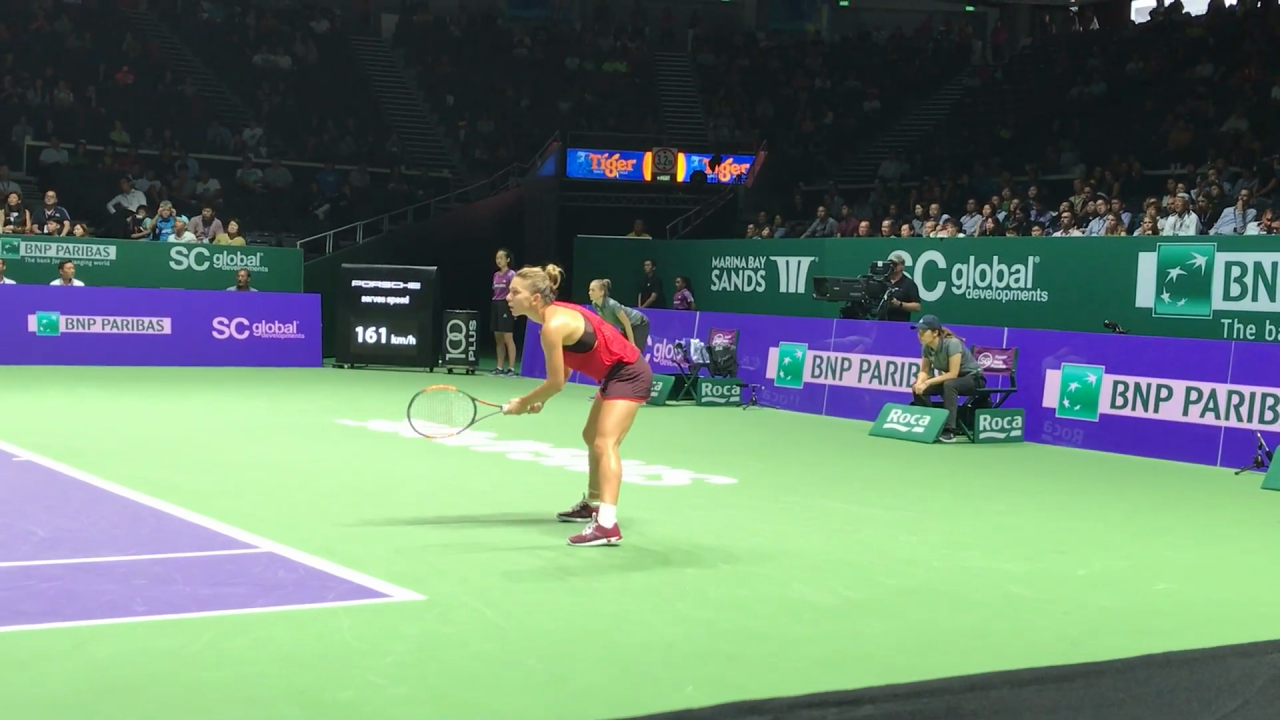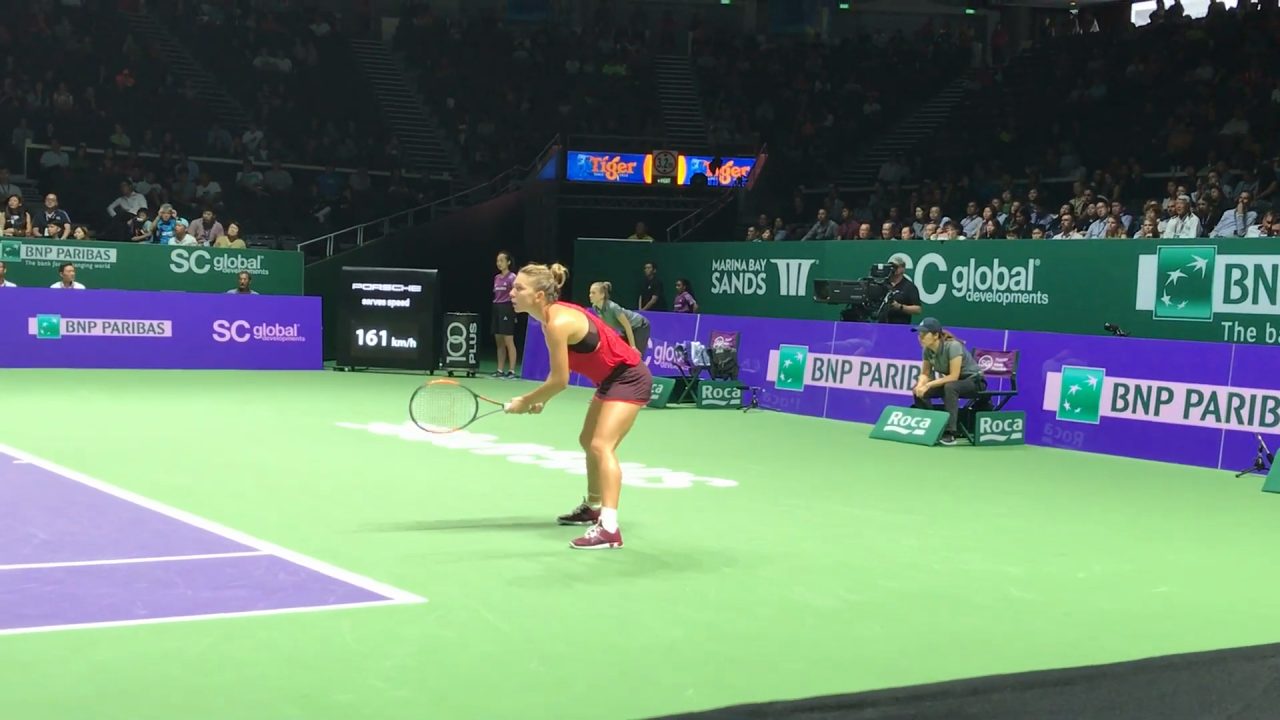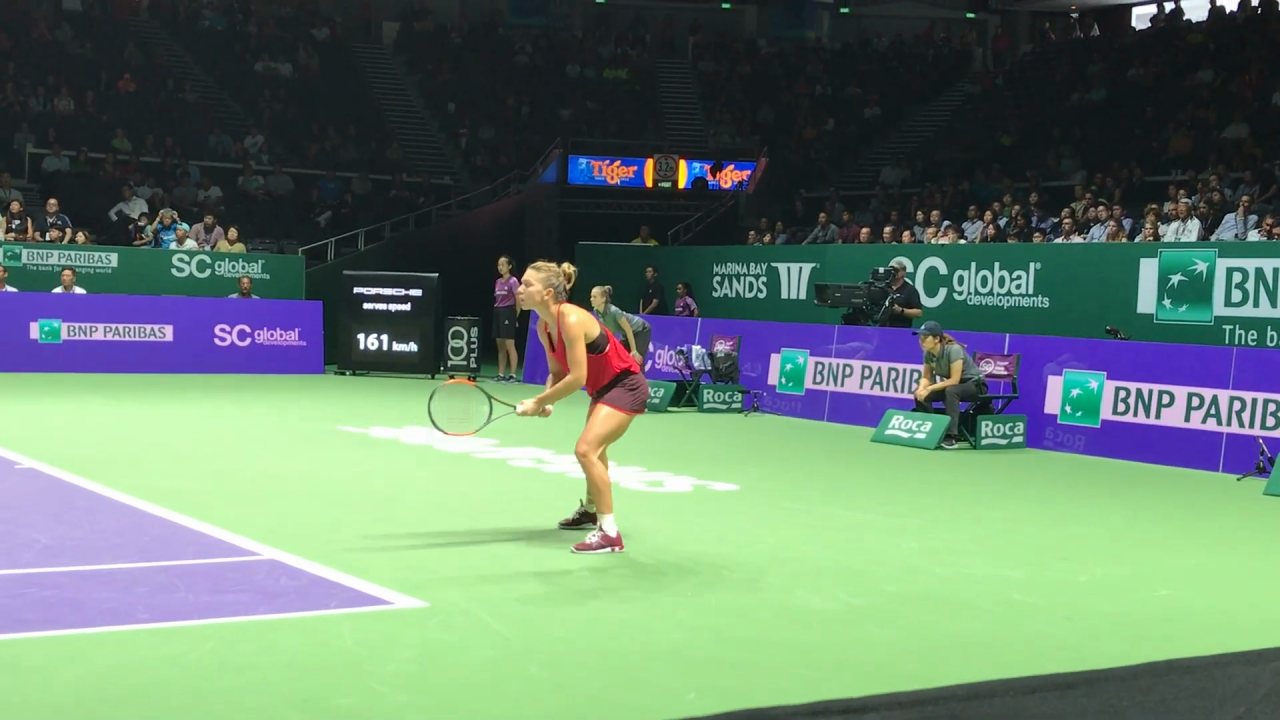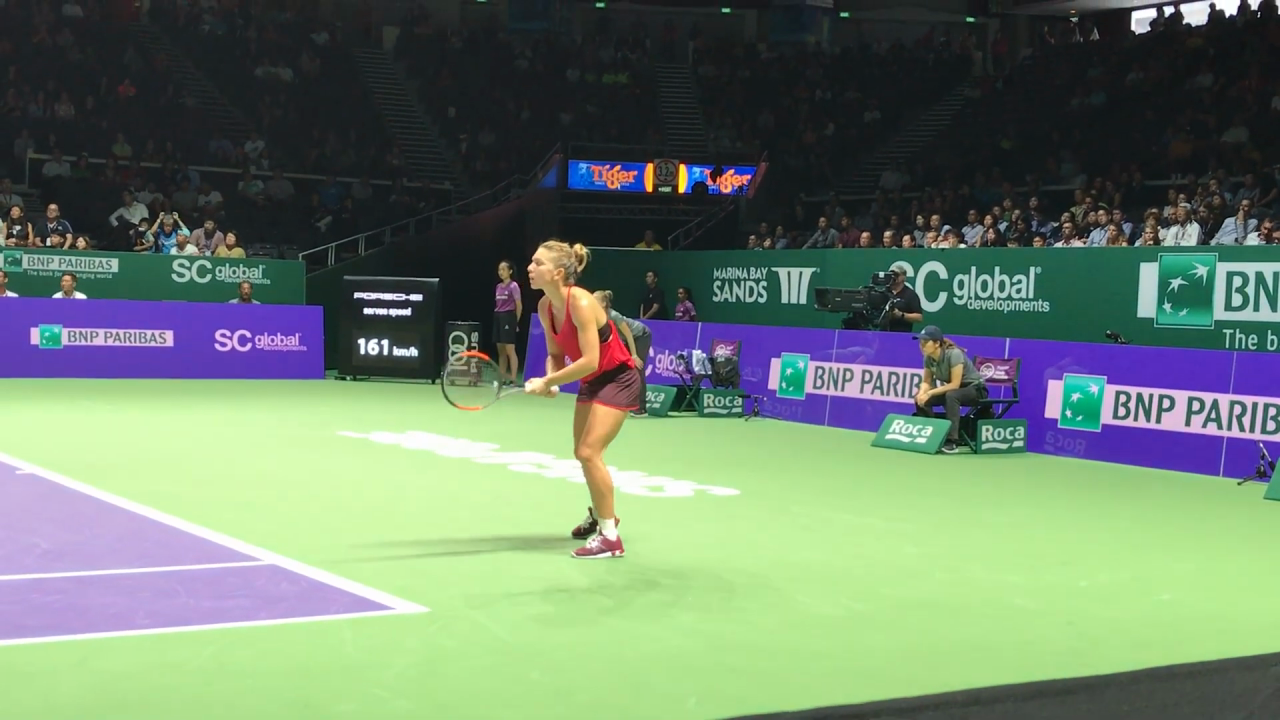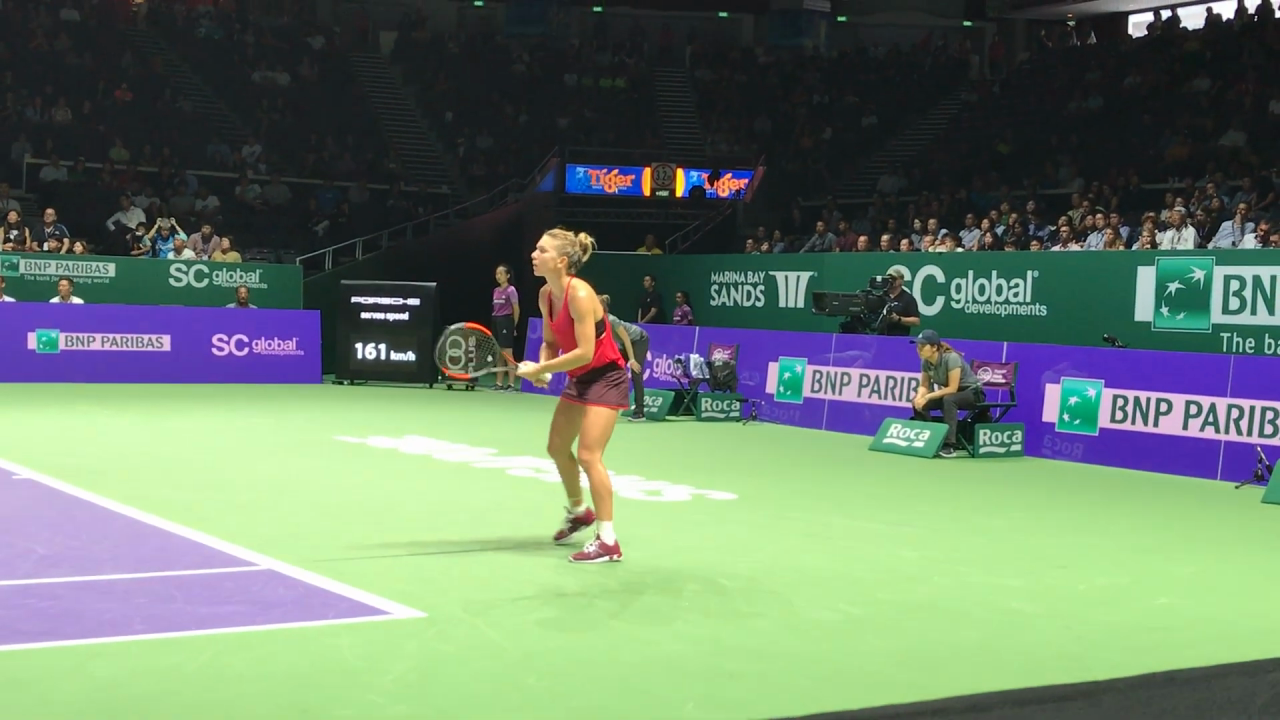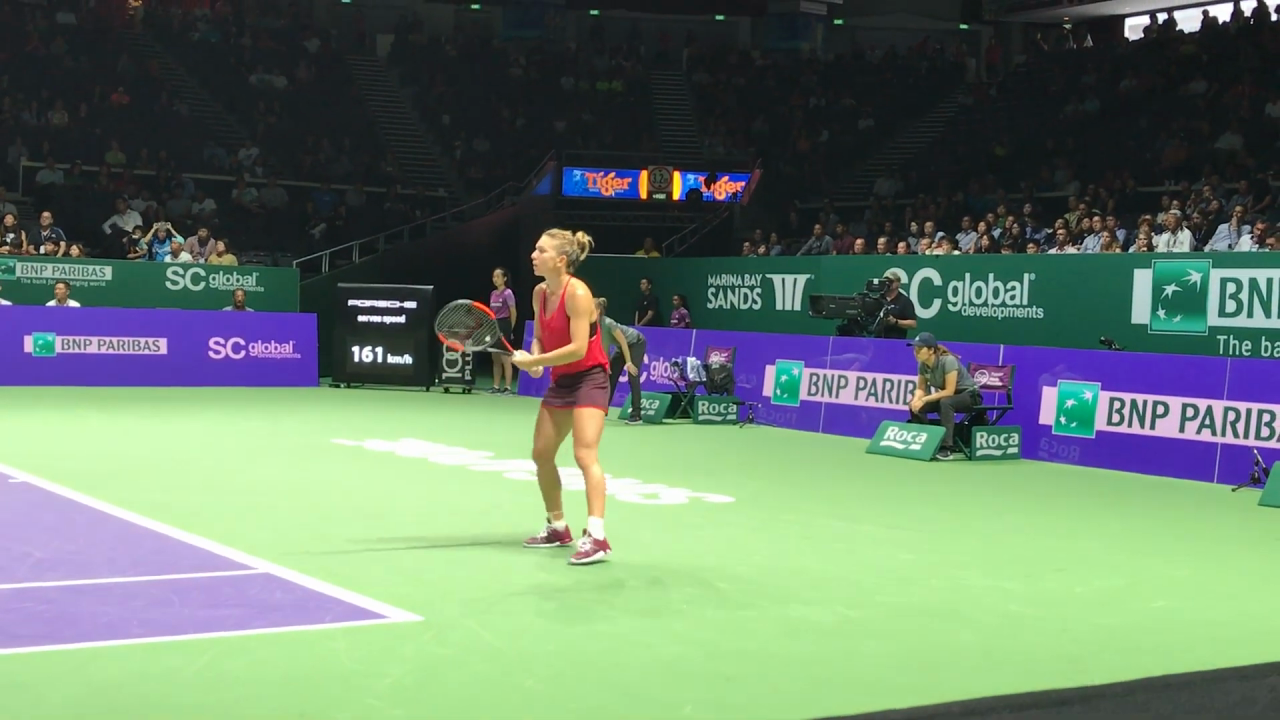
dt=0.3s
person 1, frame 1
left shoulder: (553, 326)
right shoulder: (554, 316)
left elbow: (556, 383)
right elbow: (563, 372)
left wrist: (523, 403)
right wrist: (538, 401)
left hip: (629, 374)
right hip: (618, 373)
left knee: (604, 443)
right knee: (591, 437)
left ankle: (607, 524)
right ankle: (592, 504)
person 1, frame 2
left shoulder: (558, 323)
right shoulder: (553, 317)
left elbow: (560, 381)
right elbow: (561, 372)
left wrist: (525, 401)
right wrist: (540, 400)
left hip: (628, 377)
right hip: (613, 378)
left knee: (602, 445)
right knee: (588, 440)
left ankle: (609, 528)
right ankle: (592, 507)
person 1, frame 3
left shoulder: (571, 319)
right shoulder: (543, 326)
left elbow: (577, 378)
right elbow: (557, 371)
left wrist: (539, 401)
right wrist: (545, 402)
left hip: (626, 385)
right hip: (605, 386)
left knee: (585, 450)
right knee: (592, 451)
left ankle: (609, 533)
right ankle: (590, 510)
person 1, frame 4
left shoulder: (581, 304)
right shoulder: (545, 307)
left elbow: (590, 361)
right elbow: (555, 354)
left wrist: (547, 382)
right wrist: (550, 380)
left hip: (617, 379)
right hip: (592, 382)
left knee: (588, 453)
right knee: (585, 452)
left ankle: (610, 538)
right ankle: (601, 516)
person 1, frame 5
left shoulder: (580, 294)
right shoulder: (545, 294)
left elbow: (585, 352)
right elbow: (551, 341)
left wrist: (540, 369)
right wrist: (542, 367)
left hip: (605, 378)
right hip: (579, 379)
left knee: (588, 456)
right knee: (556, 448)
left ankle: (608, 542)
right ankle: (579, 511)
person 1, frame 6
left shoulder: (577, 293)
right shoulder: (540, 293)
left elbow: (579, 349)
left wrist: (534, 361)
right wrist: (534, 360)
left hip: (589, 381)
right hip: (561, 382)
left knee: (585, 456)
right knee: (541, 456)
left ankle: (597, 537)
right ankle: (557, 528)
